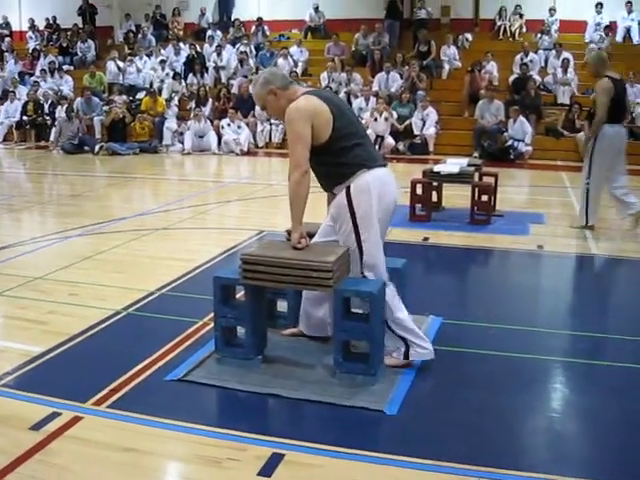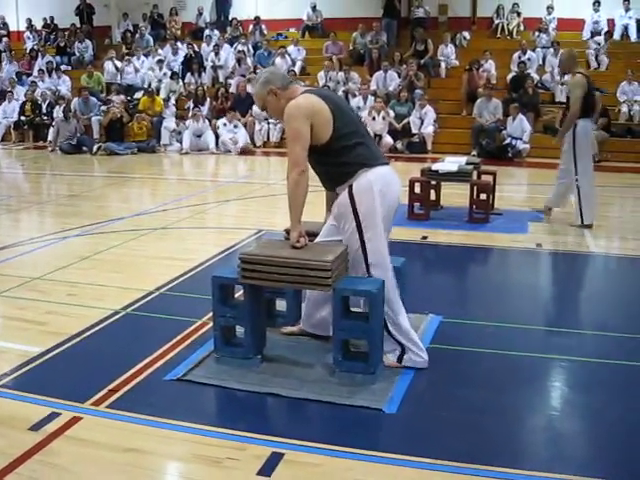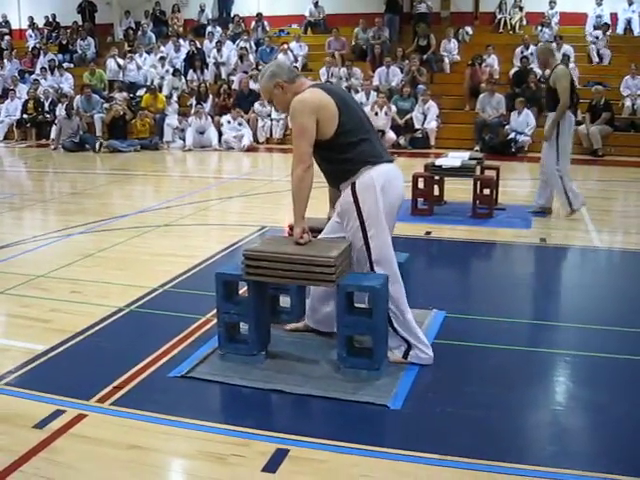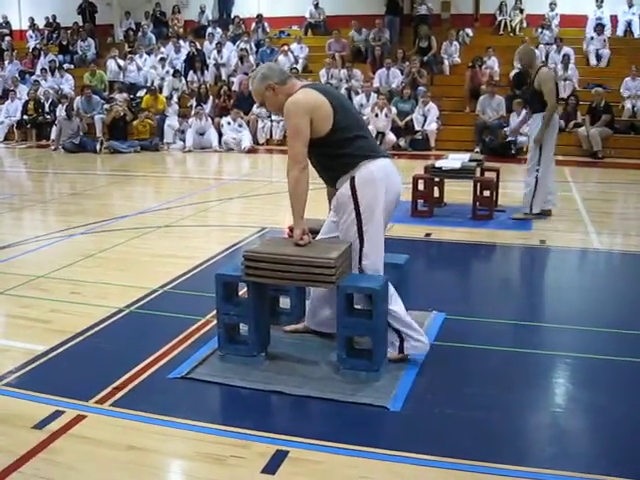
dt=0.3s
person 1, frame 1
left shoulder: (298, 109)
right shoulder: (319, 100)
left elbow: (299, 171)
left wrist: (296, 227)
right wrist: (332, 211)
left hip: (363, 188)
right hip: (366, 184)
left knee: (368, 272)
left ankle: (407, 346)
right ankle: (314, 325)
person 1, frame 2
left shoulder: (298, 107)
right shoulder: (319, 99)
left elbow: (298, 170)
left wrist: (295, 226)
right wrist: (331, 212)
left hip: (366, 188)
right hip: (368, 184)
left knee: (372, 273)
left ankle: (404, 351)
right ankle: (315, 322)
person 1, frame 3
left shoulder: (303, 102)
right shoulder: (325, 94)
left elbow: (302, 166)
left wrist: (299, 222)
right wrist: (334, 207)
left hip: (370, 184)
right hip: (372, 180)
left knee: (377, 270)
left ankle: (409, 347)
right ankle: (320, 319)
person 1, frame 4
left shoulder: (297, 102)
right shoulder: (317, 94)
left elbow: (298, 166)
left wrist: (299, 223)
right wrist: (334, 208)
left hip: (368, 180)
right hip: (368, 177)
left knee: (364, 267)
left ankle: (404, 340)
right ankle: (320, 320)
person 2, frame 1
left shoulder: (603, 84)
right shoulder: (620, 81)
left elbow: (600, 117)
right elbow: (625, 110)
left wrist: (587, 139)
left hip: (606, 132)
right hip: (620, 131)
left knee: (592, 177)
right knee: (616, 177)
left ankle: (587, 220)
person 2, frame 2
left shoulder: (576, 80)
right shoulder: (584, 78)
left elbow: (574, 112)
right elbow: (594, 107)
left wrist: (560, 135)
left hip: (578, 127)
right hip: (585, 125)
left knee: (581, 174)
right knee: (565, 170)
left ankle: (586, 218)
right ankle: (551, 205)
person 2, frame 3
left shoulder: (560, 71)
right shoulder: (554, 72)
left elbow: (565, 102)
left wrist: (551, 127)
right wrist: (549, 125)
left hip: (561, 120)
right hip: (555, 119)
left knee: (556, 165)
right knee: (547, 164)
left ankle: (574, 202)
right ankle: (544, 204)
person 2, frame 4
left shoulder: (544, 74)
right shoulder: (533, 75)
left elbow: (551, 104)
left wrist: (542, 131)
right wrist: (519, 125)
left hip: (545, 122)
right hip: (537, 120)
left knee: (536, 166)
right knee: (543, 166)
left ankle: (530, 209)
right ankle: (545, 206)
